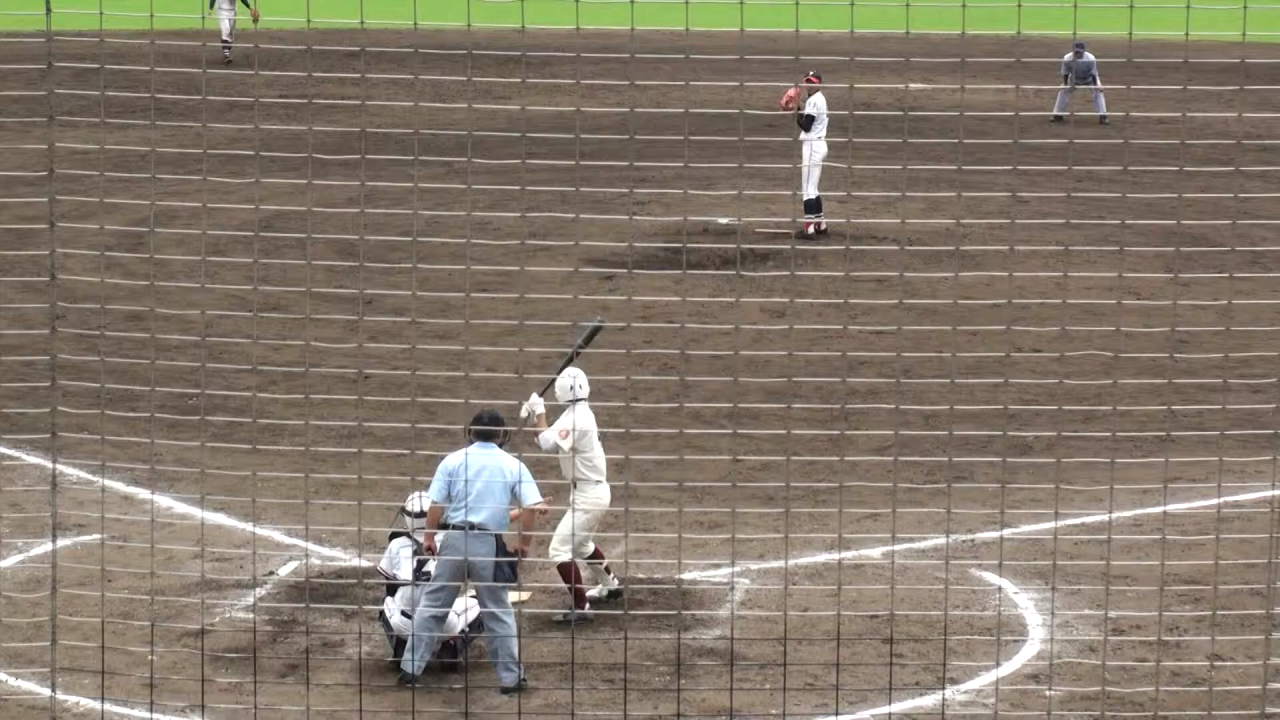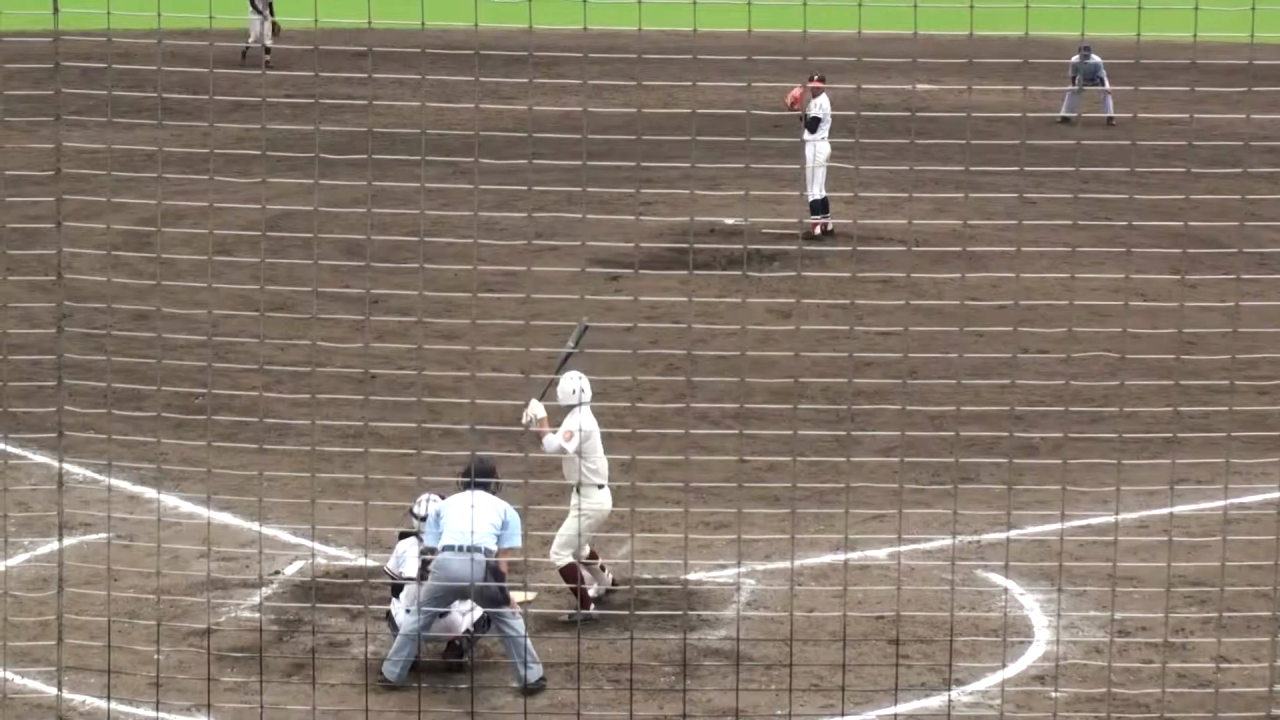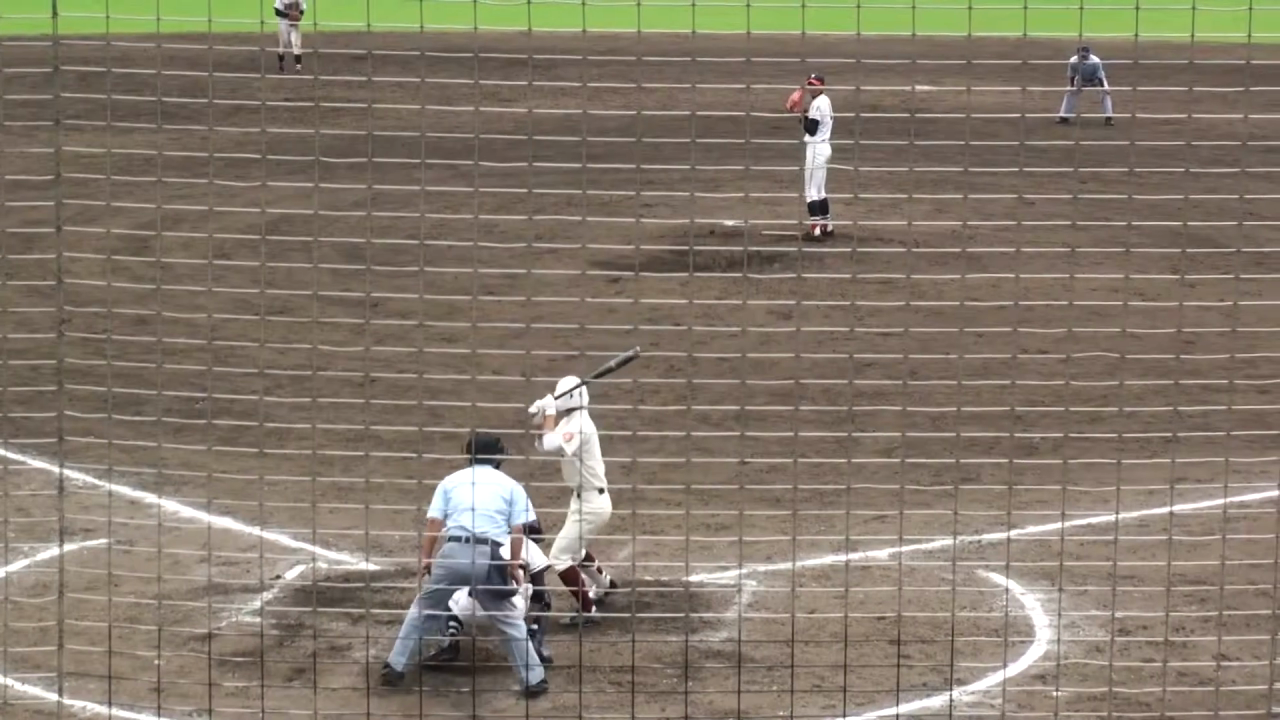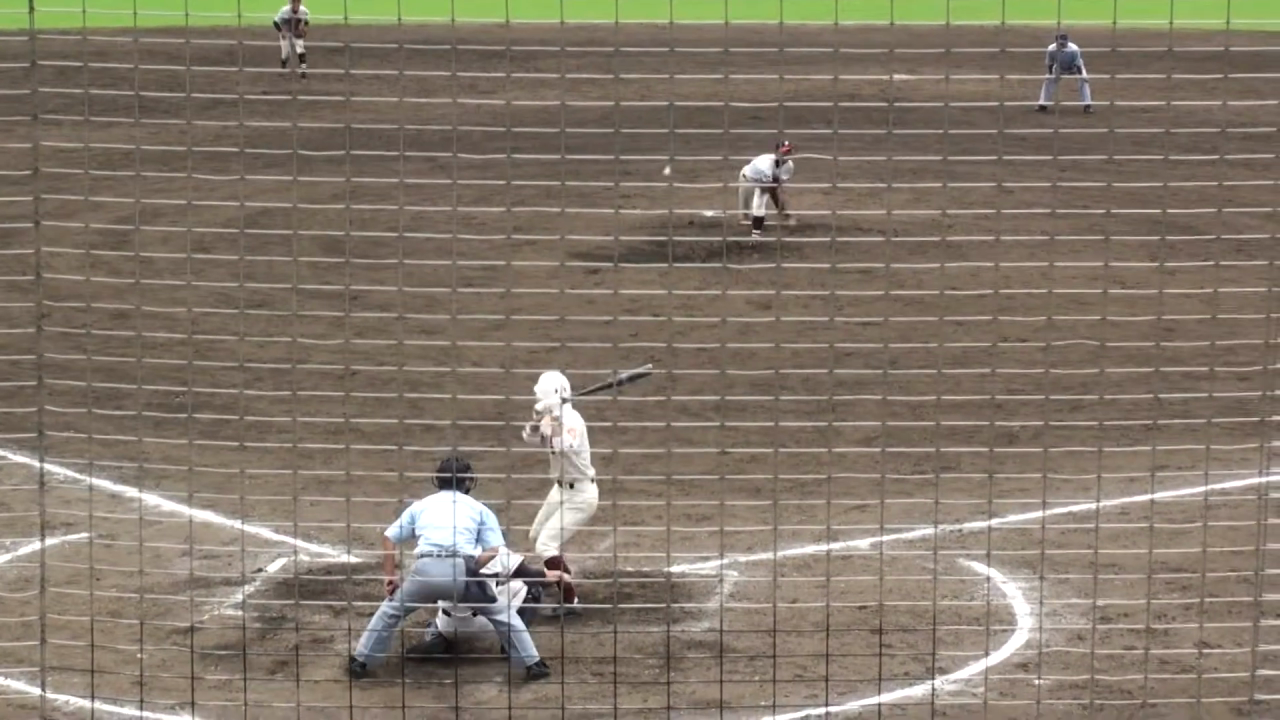
dt=1s
person 1, frame 1
left shoulder: (452, 460)
right shoulder: (513, 465)
left elbow: (436, 505)
right elbow: (531, 507)
left wrist: (429, 537)
right wrist: (524, 541)
left hip: (454, 540)
right hip: (488, 544)
left knee: (432, 604)
right knee: (498, 612)
left ankle: (411, 668)
right ankle: (510, 678)
person 1, frame 2
left shoulder: (443, 504)
right shoulder: (504, 508)
right elbow: (502, 557)
right wrist: (502, 590)
left hip: (446, 563)
right hip: (481, 564)
left knee: (418, 618)
right knee: (509, 619)
left ankle: (392, 674)
right ankle: (532, 678)
person 1, frame 3
left shoulder: (450, 480)
right shoulder: (510, 485)
left elbow: (434, 522)
right elbow: (518, 529)
left wrist: (425, 558)
right wrist: (513, 567)
left hip: (452, 552)
right hip: (488, 556)
left knee: (423, 609)
right knee: (509, 619)
left ankle: (396, 666)
right ankle: (533, 680)
person 1, frame 4
left shoulder: (420, 505)
right shoulder: (479, 509)
left elbow: (389, 538)
right elbow: (494, 550)
left wrist: (390, 575)
left hip: (425, 569)
right hip: (461, 570)
left knee: (392, 610)
right knee: (501, 612)
left ankle: (361, 662)
right ankle: (532, 664)
person 2, frame 1
left shoulder: (577, 418)
right shoulder: (578, 412)
left elbow: (547, 444)
right elbow: (549, 437)
left wrist: (539, 412)
right wrist: (534, 415)
left hip: (588, 495)
right hip: (591, 491)
left knee: (560, 549)
right knee: (581, 544)
left ankle: (581, 607)
right ankle: (610, 585)
person 2, frame 2
left shoulder: (579, 420)
right shoulder: (579, 417)
left elbow: (553, 447)
right elbow: (555, 445)
left wrist: (541, 417)
right wrist: (536, 424)
left hip: (590, 499)
right hip: (592, 495)
left knee: (561, 553)
right knee: (577, 547)
left ankle: (585, 608)
right ankle: (605, 582)
person 2, frame 3
left shoulder: (579, 424)
right shoulder: (570, 421)
left elbow: (551, 446)
right elbow: (544, 444)
left wrist: (549, 414)
right wrist: (540, 419)
left hip: (591, 503)
right hip: (585, 499)
left knee: (559, 557)
right knee: (573, 549)
left ankle: (587, 611)
right ankle: (604, 584)
person 2, frame 4
left shoulder: (571, 418)
right shoulder: (550, 415)
left elbow: (565, 447)
right elbow: (530, 437)
left wrist: (556, 417)
right wrist: (538, 418)
left hip: (580, 495)
right hip: (561, 488)
left knee: (546, 545)
right knee: (537, 535)
left ankle: (570, 602)
right ankle: (560, 573)
